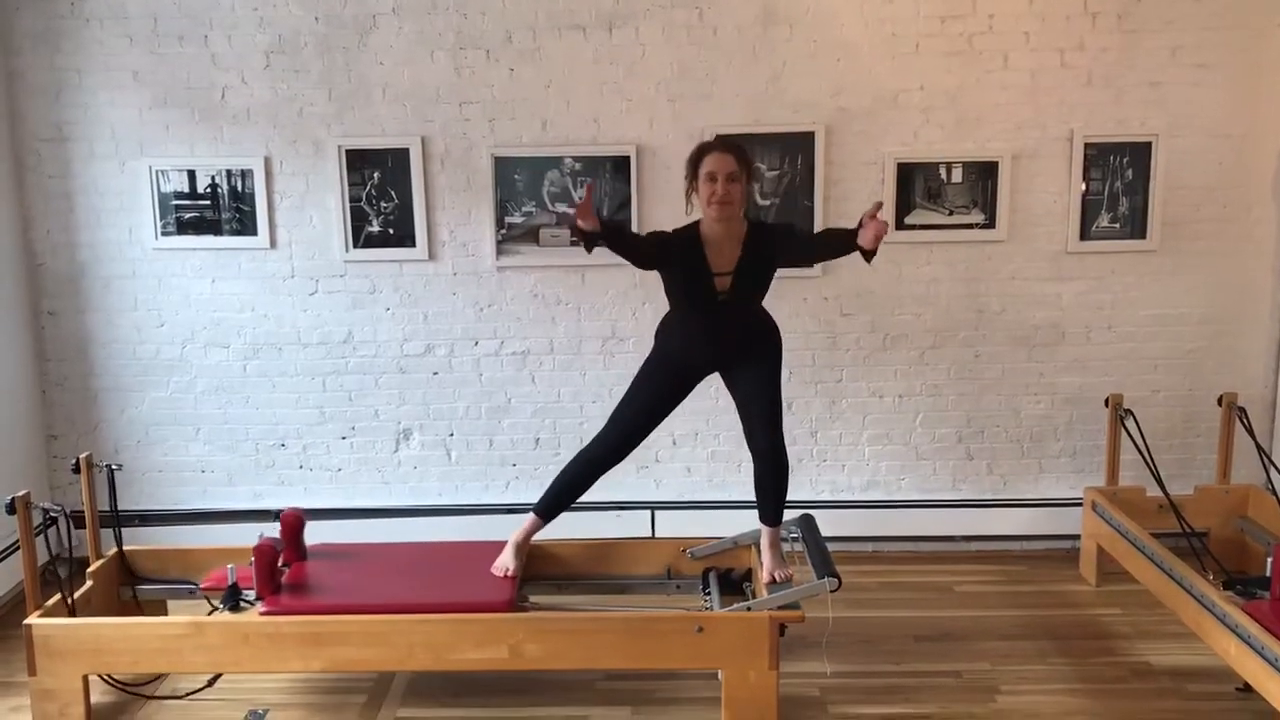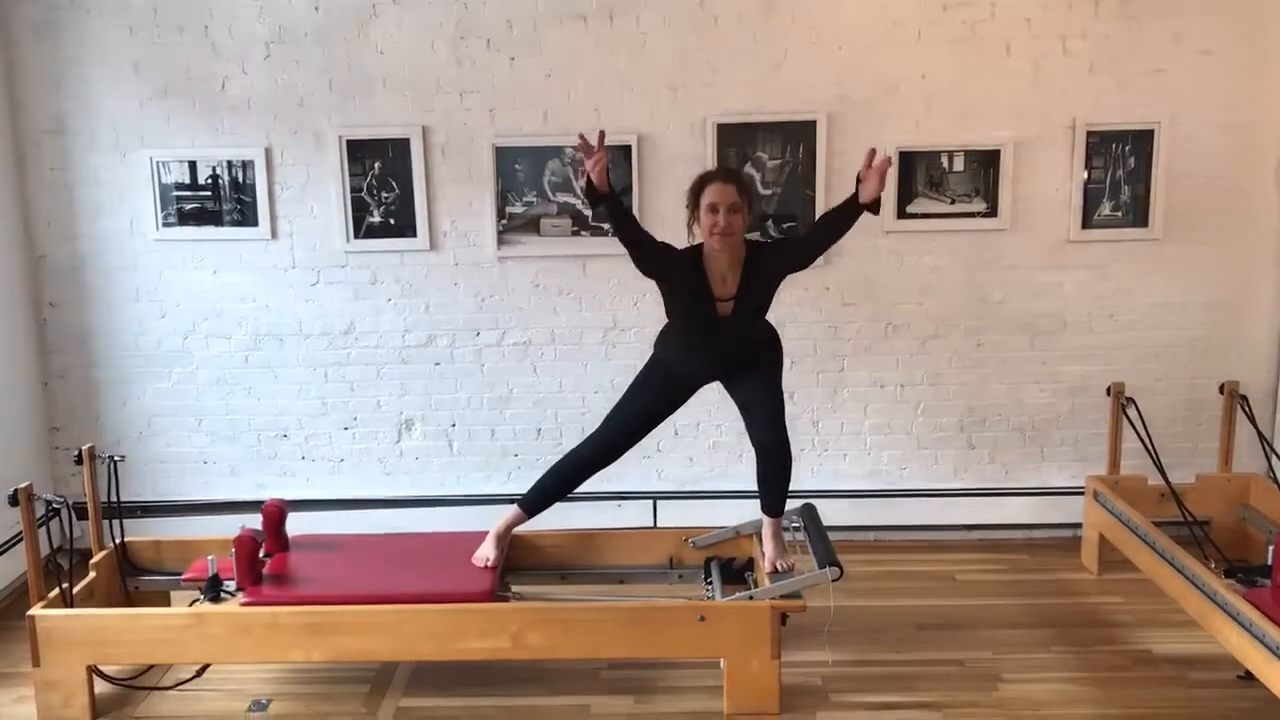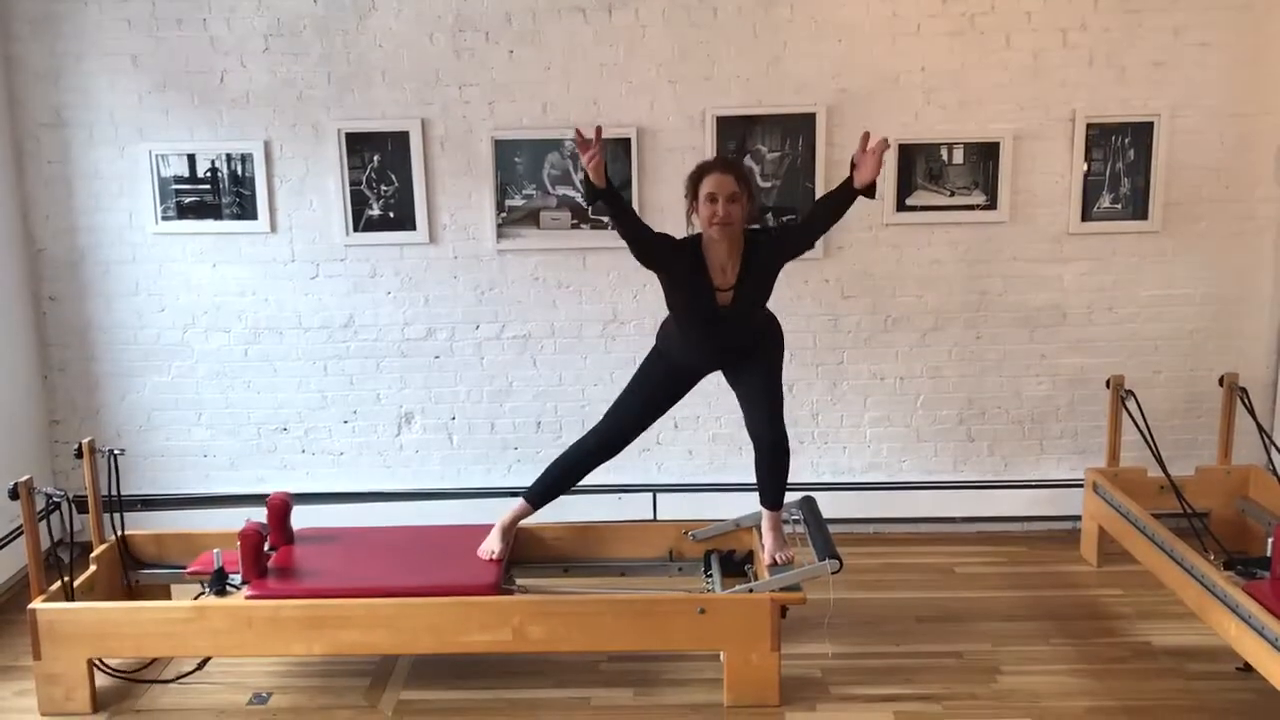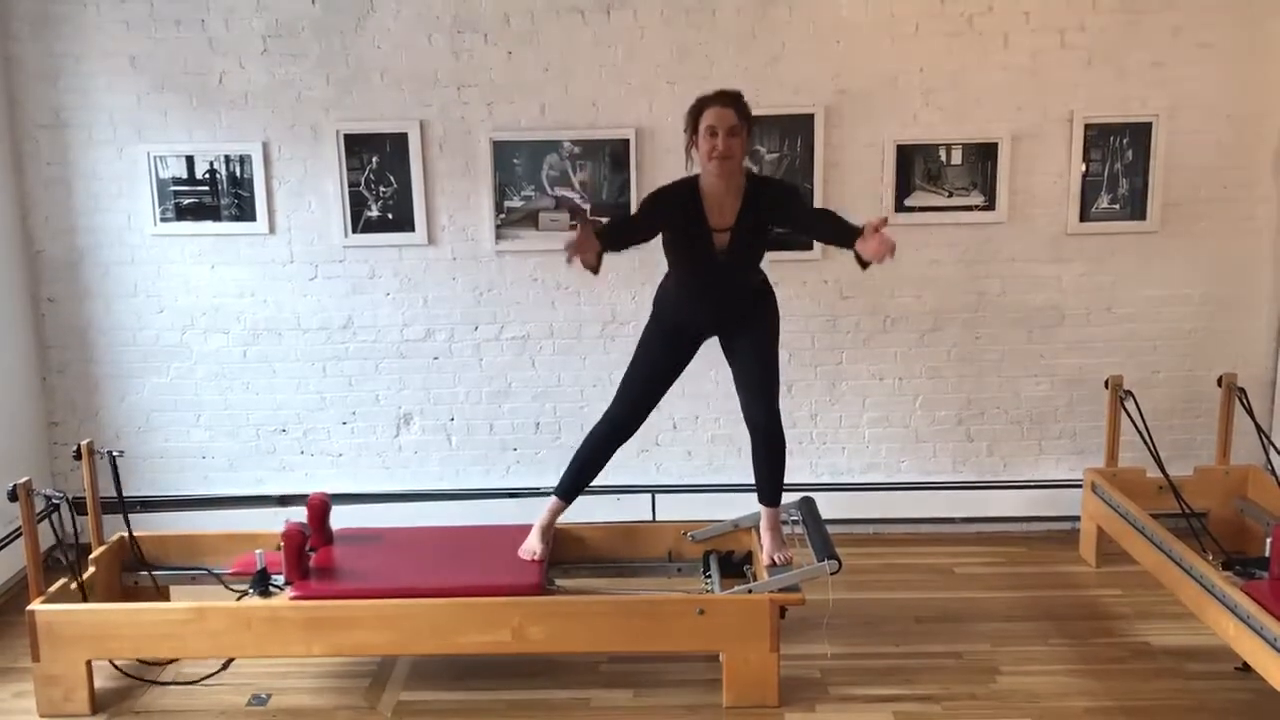
dt=0.4s
person 1, frame 1
left shoulder: (769, 240)
right shoulder: (673, 247)
left elbow: (816, 245)
right elbow: (631, 247)
left wrist: (860, 238)
right wrist: (595, 228)
left hip: (751, 351)
right hip: (680, 353)
left knee: (768, 445)
right knee: (611, 444)
left ankle: (770, 545)
right ankle: (521, 537)
person 1, frame 2
left shoulder: (769, 261)
right shoulder: (674, 267)
left elbow: (818, 236)
right elbow: (631, 234)
left wrist: (862, 198)
right wrist: (601, 188)
left hip: (751, 360)
right hip: (679, 363)
left knee: (772, 441)
right knee: (603, 445)
left ankle: (772, 533)
right ankle: (504, 527)
person 1, frame 3
left shoulder: (768, 248)
right shoulder: (674, 256)
left elbow: (814, 220)
right elbow: (630, 227)
left wrist: (856, 183)
right wrist: (599, 183)
left hip: (753, 349)
right hip: (681, 353)
left knee: (769, 433)
right knee: (608, 436)
left ankle: (772, 526)
right ankle: (511, 519)
person 1, frame 4
left shoulder: (771, 196)
right shoulder: (671, 200)
left elbow: (816, 222)
right elbow: (633, 229)
left wrist: (859, 241)
right wrist: (596, 244)
left hip: (749, 315)
right hip: (678, 316)
left knee: (764, 418)
right knee: (623, 415)
left ankle: (770, 525)
right ankle: (548, 518)
